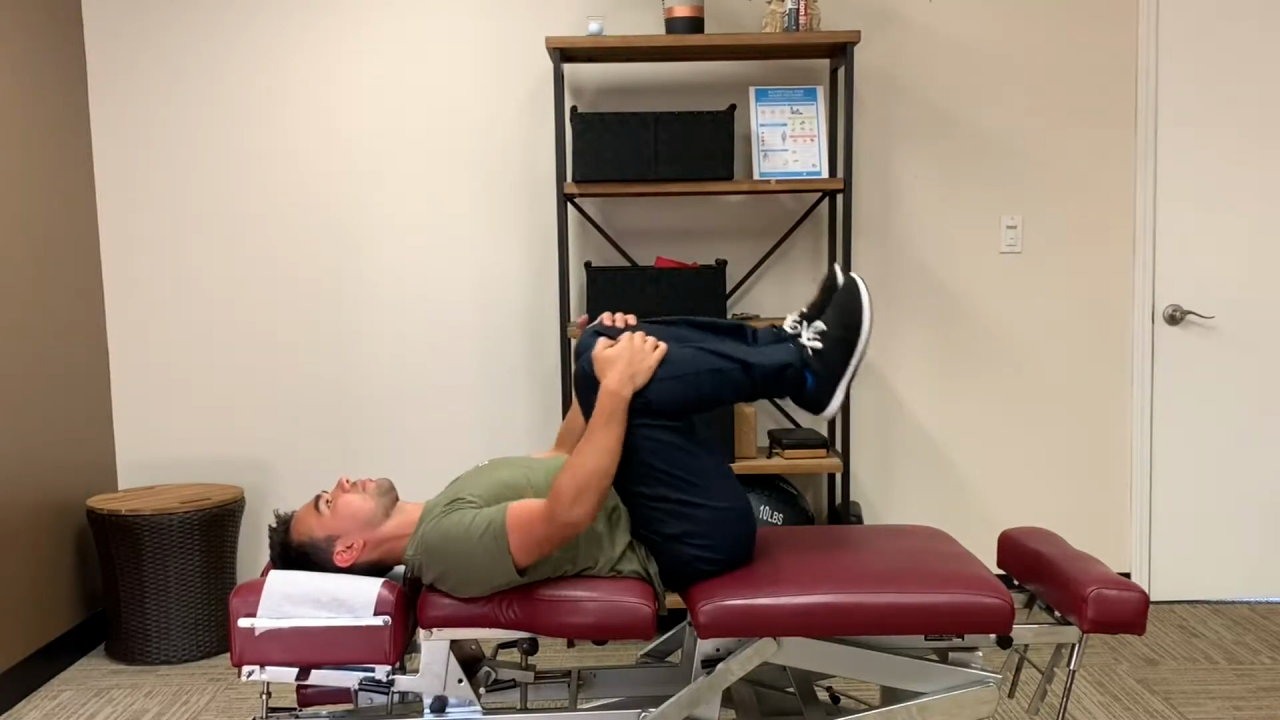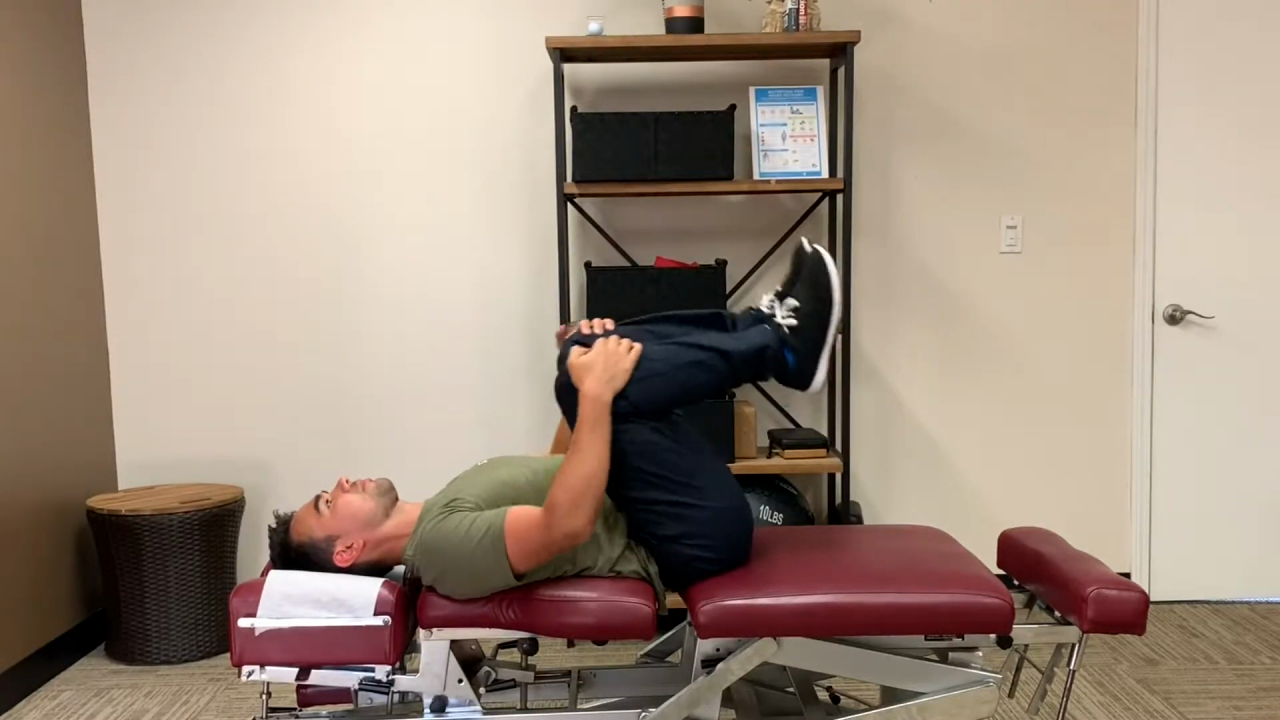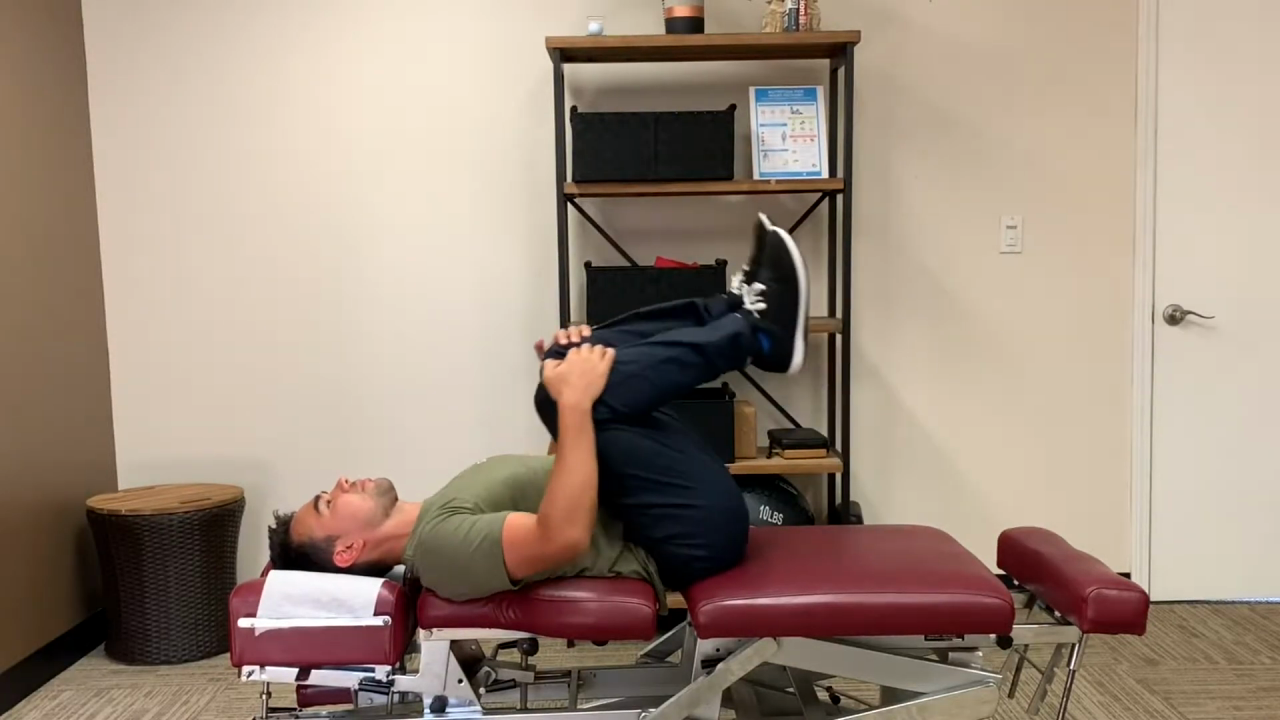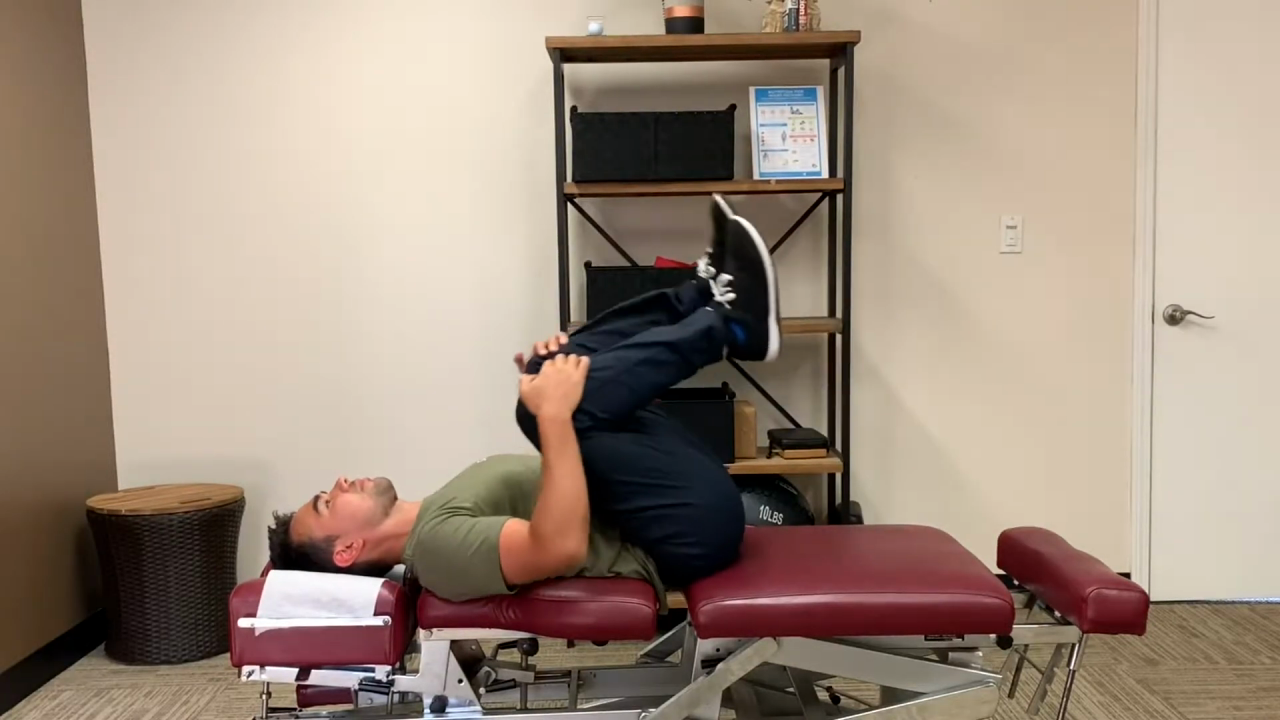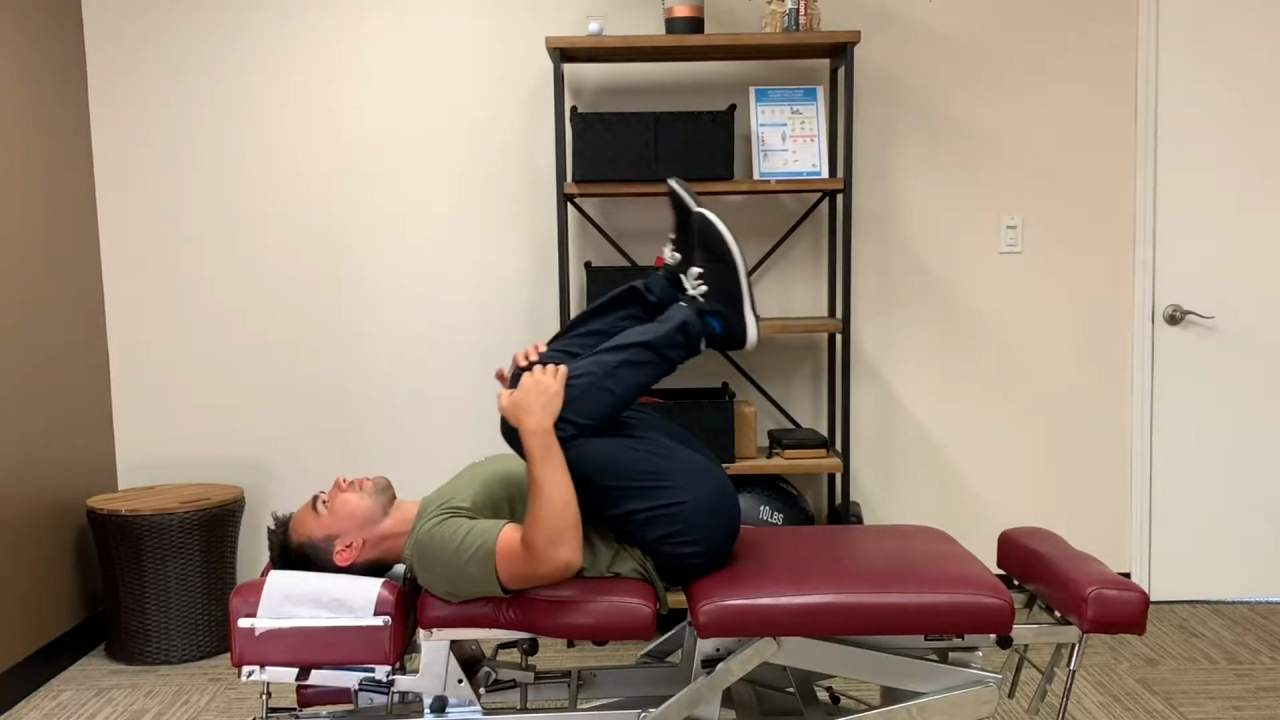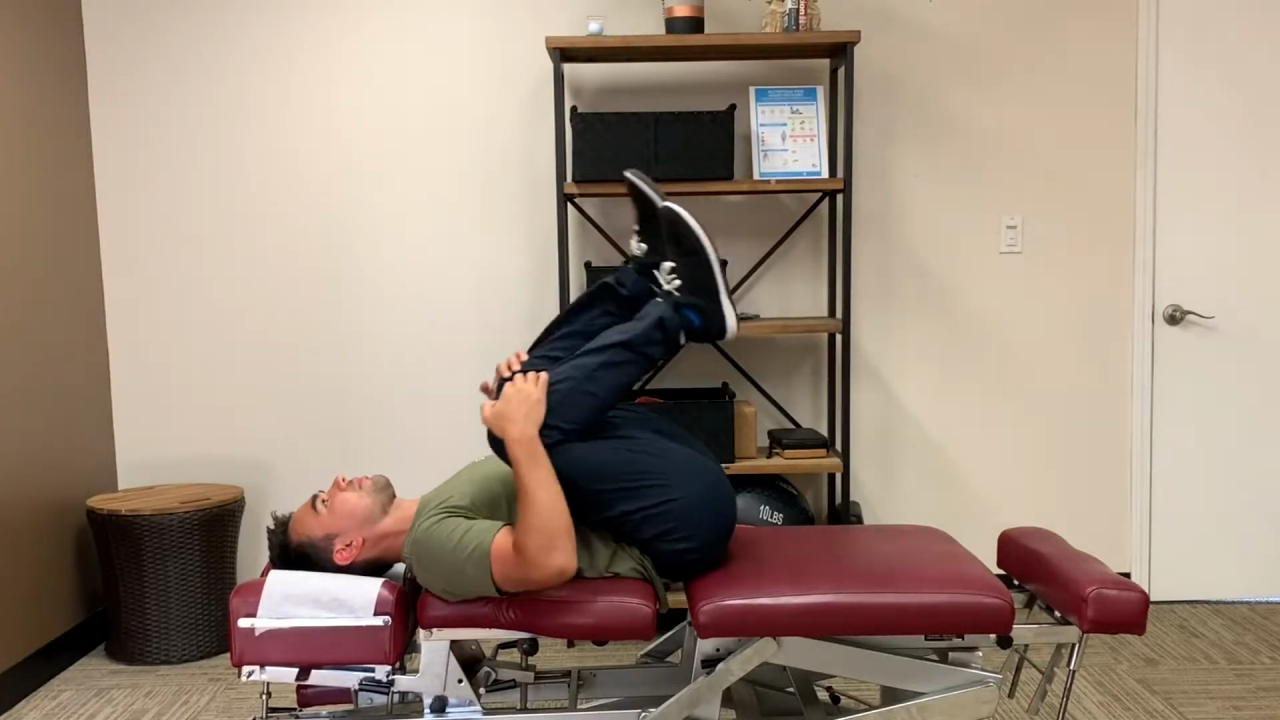
dt=0.1s
person 1, frame 1
left shoulder: (447, 510)
right shoulder: (445, 544)
left elbow: (561, 459)
right elbow: (569, 513)
left wrist: (602, 372)
right wrist: (616, 388)
left hip: (639, 505)
right hip: (698, 535)
left knee: (607, 353)
right knee: (617, 370)
left ankle: (791, 346)
right ankle: (803, 370)
person 1, frame 2
left shoulder: (450, 513)
right shoulder: (442, 545)
left elbow: (562, 462)
right elbow: (568, 524)
left wrist: (589, 372)
right wrist: (595, 393)
left hip: (640, 503)
right hip: (701, 538)
left knee: (598, 359)
right knee: (591, 382)
left ankle: (768, 328)
right ankle: (779, 344)
person 1, frame 3
left shoulder: (442, 515)
right shoulder: (441, 546)
left elbow: (559, 467)
right elbow: (565, 536)
left wrist: (572, 380)
right wrist: (574, 401)
right hip: (699, 527)
left knee: (582, 361)
right knee: (566, 392)
left ankle: (741, 312)
right ankle: (753, 332)
person 1, frame 4
left shoulder: (445, 514)
right shoulder: (438, 547)
left elbow: (557, 471)
right elbow: (564, 545)
left wrist: (553, 385)
right wrist: (552, 415)
left hip: (688, 497)
right hip: (696, 526)
left knee: (564, 371)
right knee: (564, 399)
left ankle: (708, 300)
right ankle: (728, 322)
person 1, frame 5
left shoulder: (439, 514)
right shoulder: (437, 547)
left elbow: (551, 470)
right elbow: (558, 555)
left wrist: (538, 384)
right wrist: (536, 426)
left hip: (680, 489)
right hip: (690, 520)
left knee: (556, 382)
right knee: (536, 422)
left ankle: (681, 289)
right ankle: (703, 317)
person 1, frame 6
left shoulder: (437, 514)
right shoulder: (435, 545)
right elbow: (553, 559)
left wrist: (522, 395)
right wrist: (520, 433)
right hip: (687, 513)
left knee: (539, 381)
left ankle: (651, 279)
right ankle: (679, 307)
